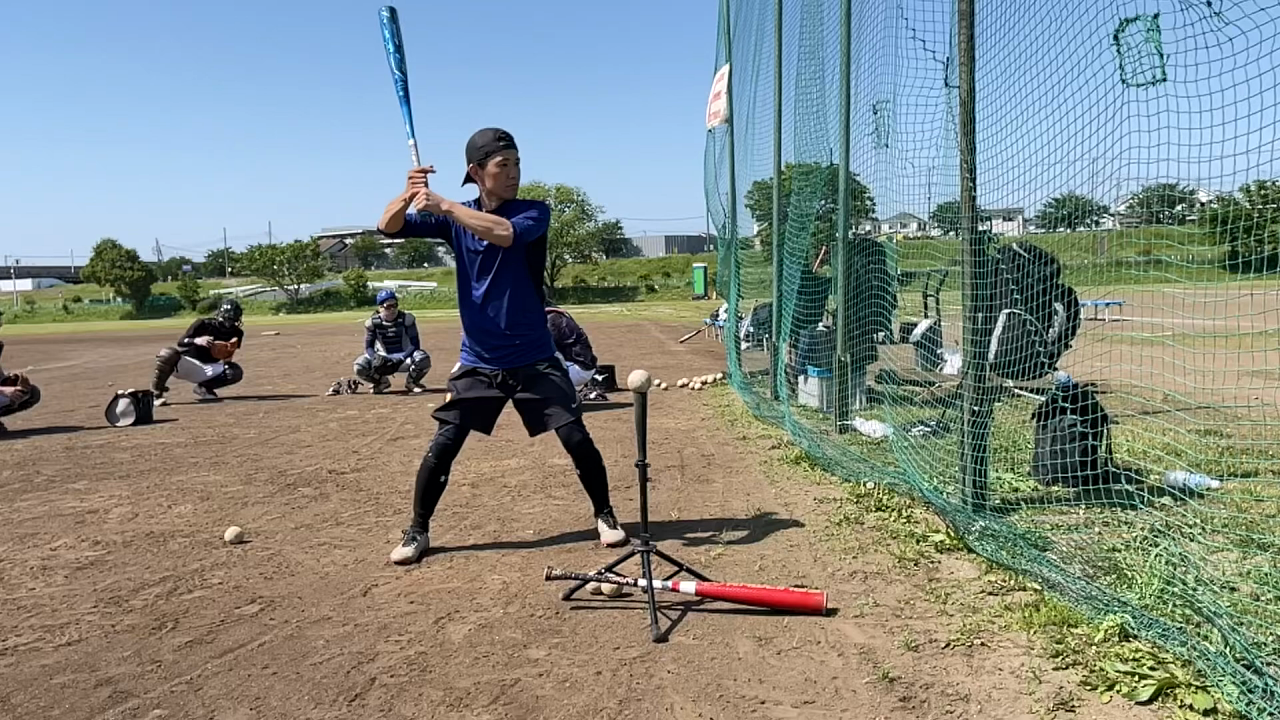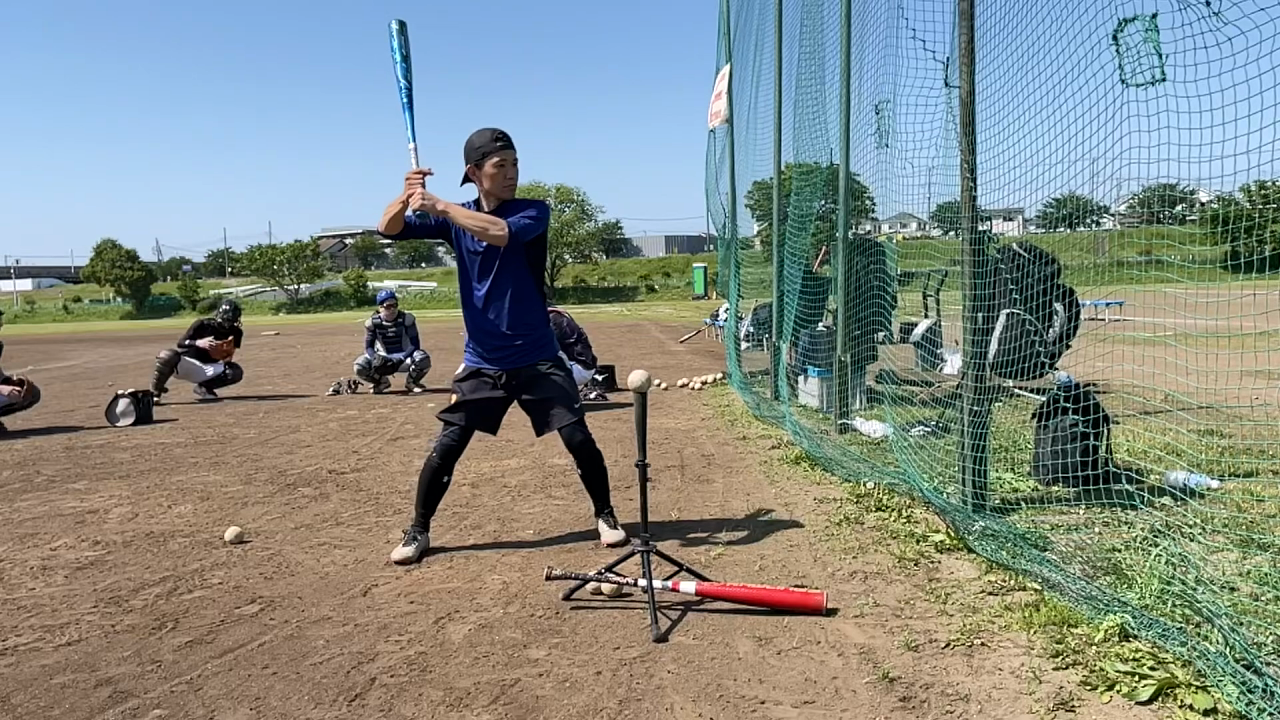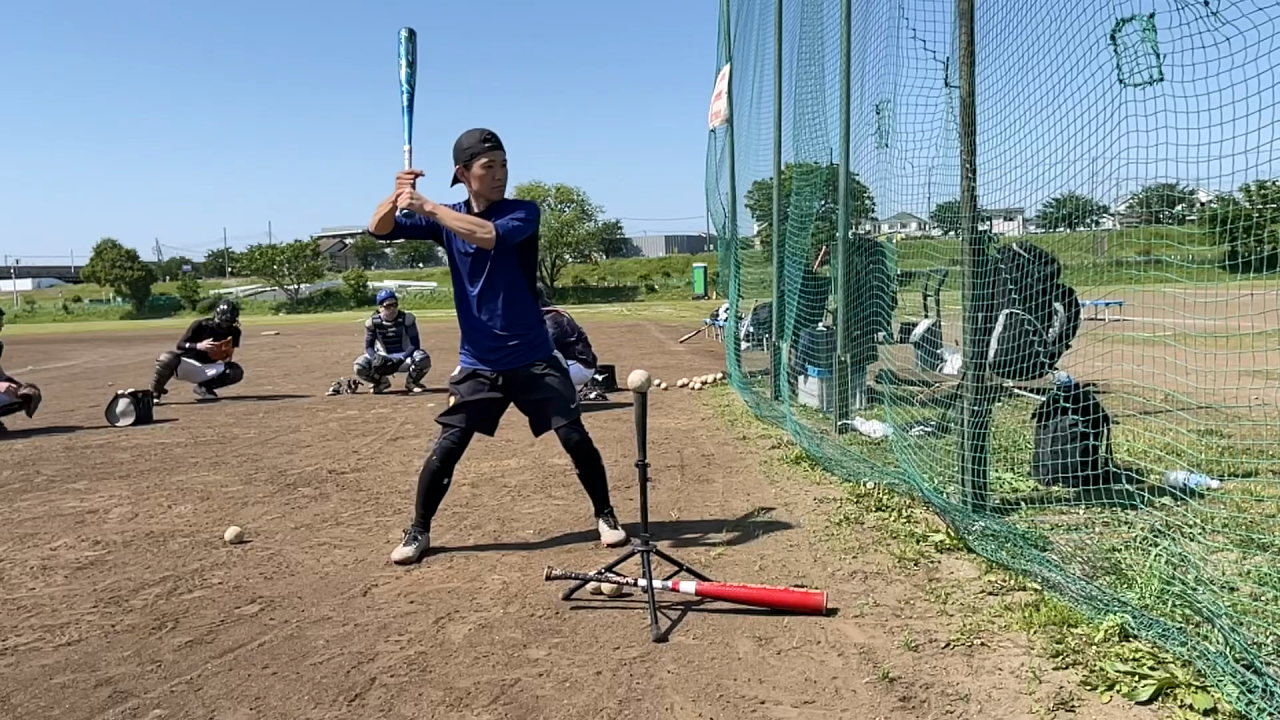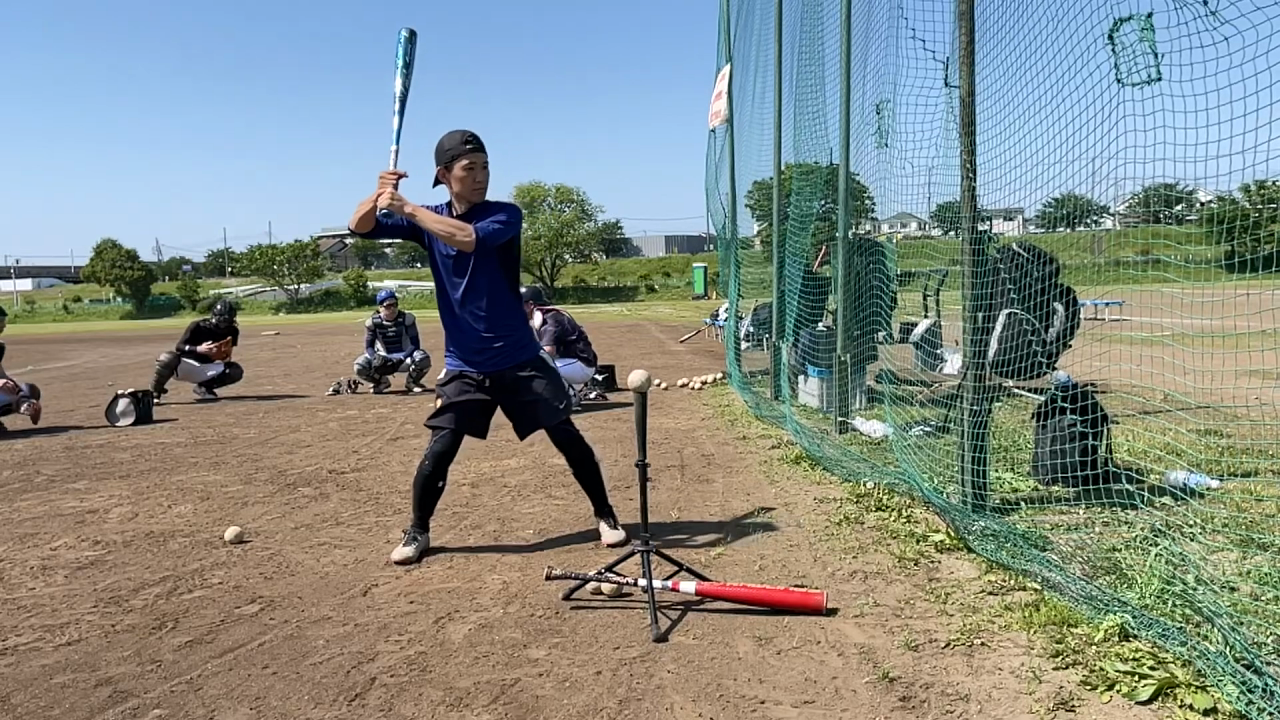
dt=0.4s
person 1, frame 1
left shoulder: (533, 212)
right shoulder: (454, 218)
left elbow: (504, 233)
right elbow: (389, 228)
left wrist: (443, 204)
right wrist: (409, 192)
left hip: (534, 359)
right hip: (478, 362)
left knee: (576, 438)
right knee: (442, 446)
left ankle: (604, 514)
right ankle: (417, 530)
person 1, frame 2
left shoulder: (533, 212)
right shoulder: (455, 218)
left elbow: (501, 232)
right elbow: (389, 230)
left wrist: (439, 206)
right wrist: (407, 195)
left hip: (537, 359)
right hip: (482, 363)
left knee: (578, 439)
right knee: (446, 447)
left ankle: (605, 514)
right ankle: (418, 530)
person 1, frame 3
left shoulder: (524, 212)
right shoulder: (446, 217)
left elbow: (488, 235)
right elbow: (380, 230)
left wrist: (427, 206)
right wrist: (397, 196)
left hip: (533, 359)
right hip: (477, 363)
left knee: (575, 439)
right knee: (446, 449)
left ankle: (604, 514)
right ankle: (418, 530)
person 1, frame 4
left shoulder: (505, 215)
right shoulder: (428, 219)
left elbow: (469, 238)
right elbow: (360, 228)
left wrist: (407, 208)
right wrist: (379, 194)
left hip: (520, 360)
right hip: (464, 366)
left knee: (568, 438)
right knee: (439, 452)
left ankle: (604, 514)
right ankle: (417, 531)
